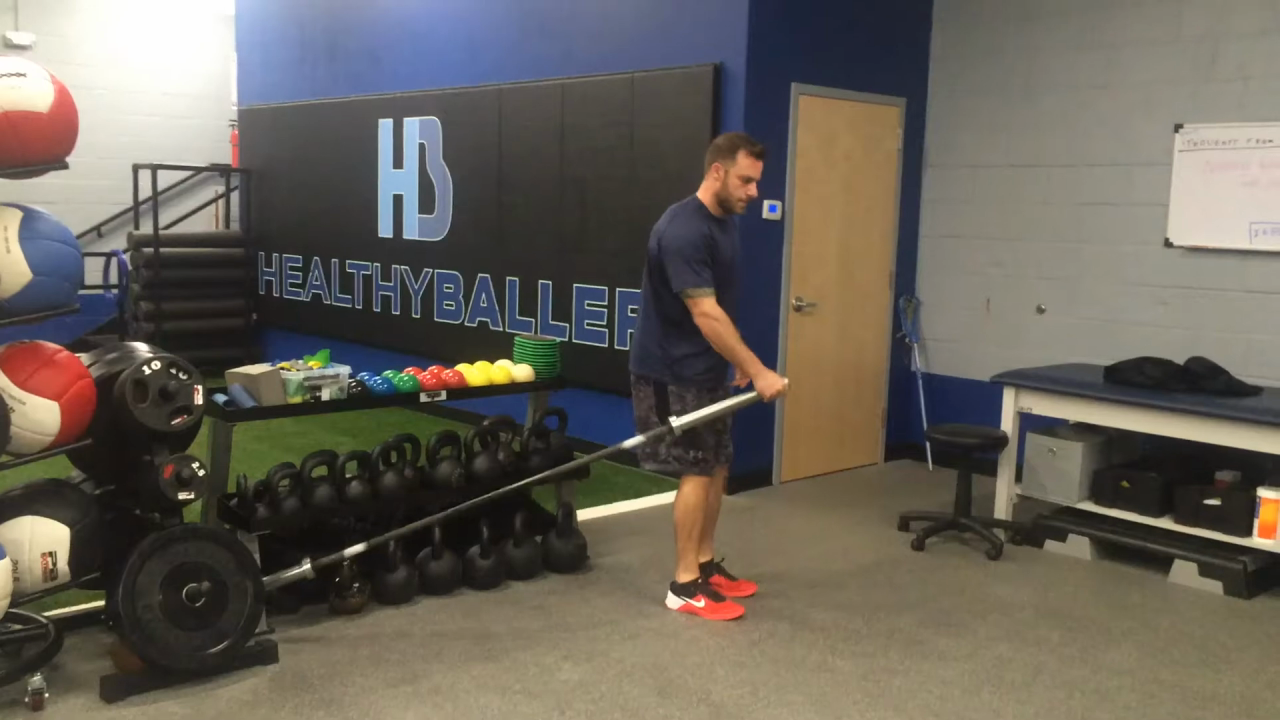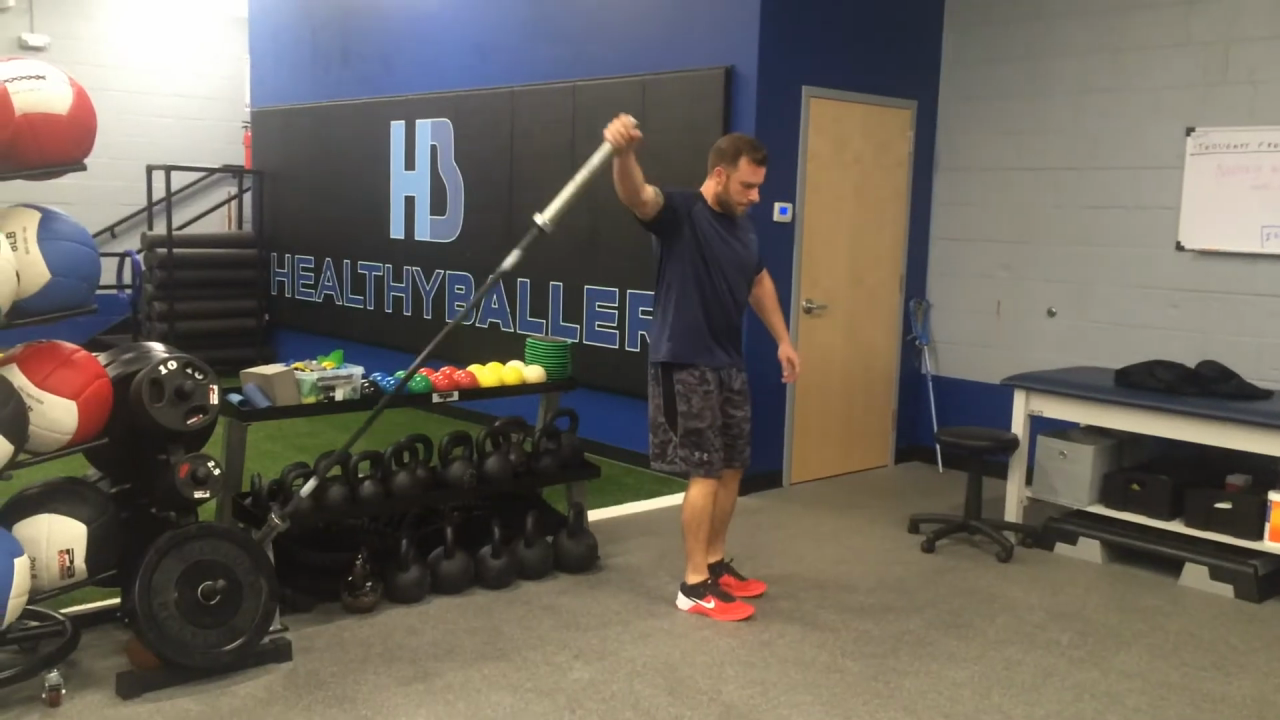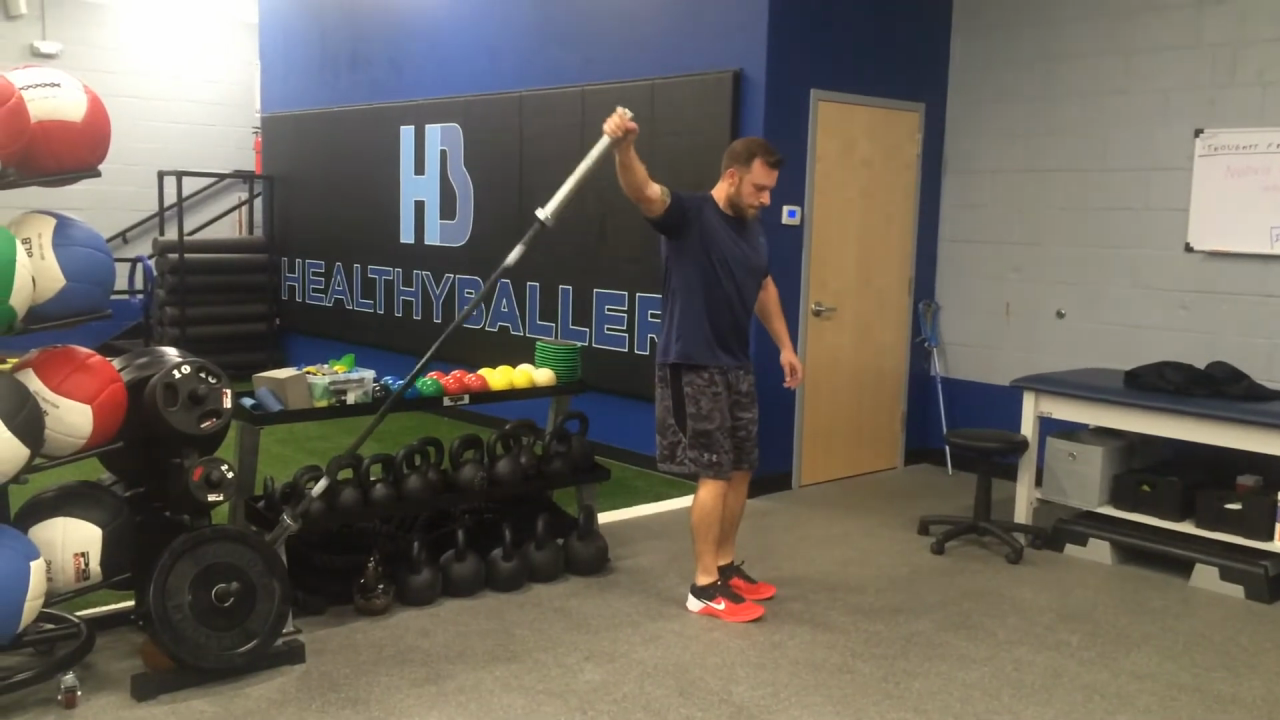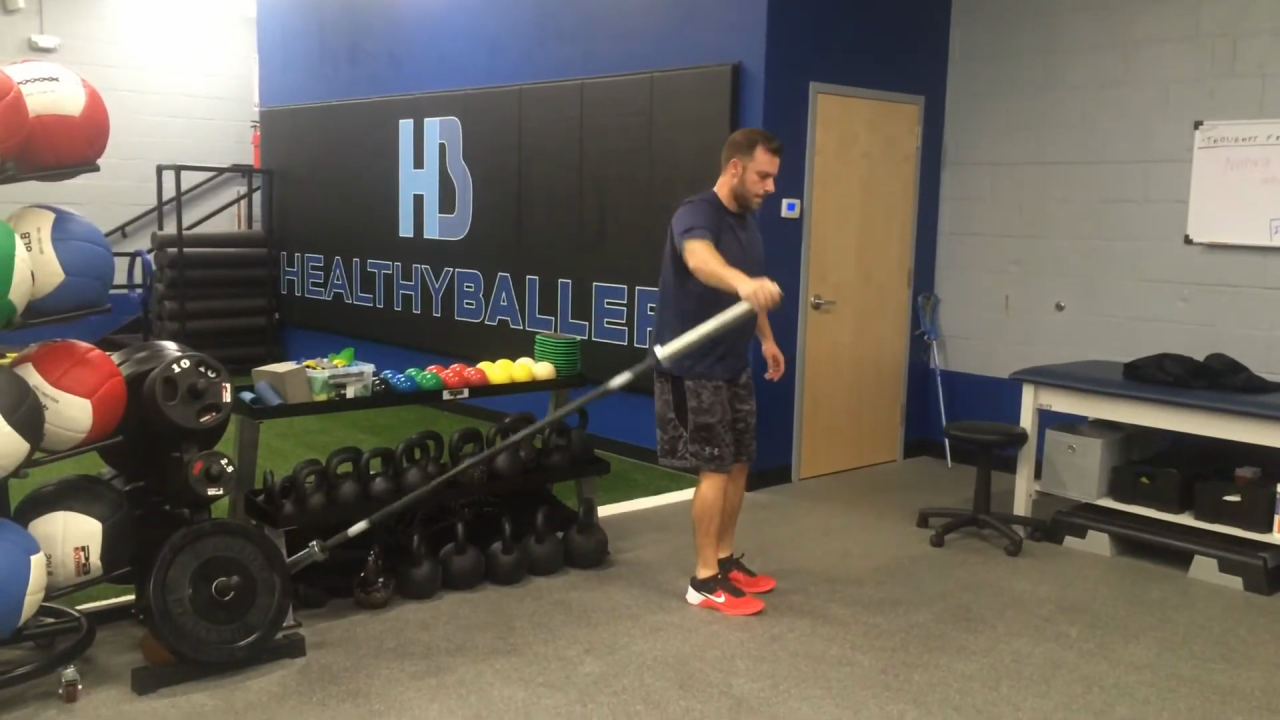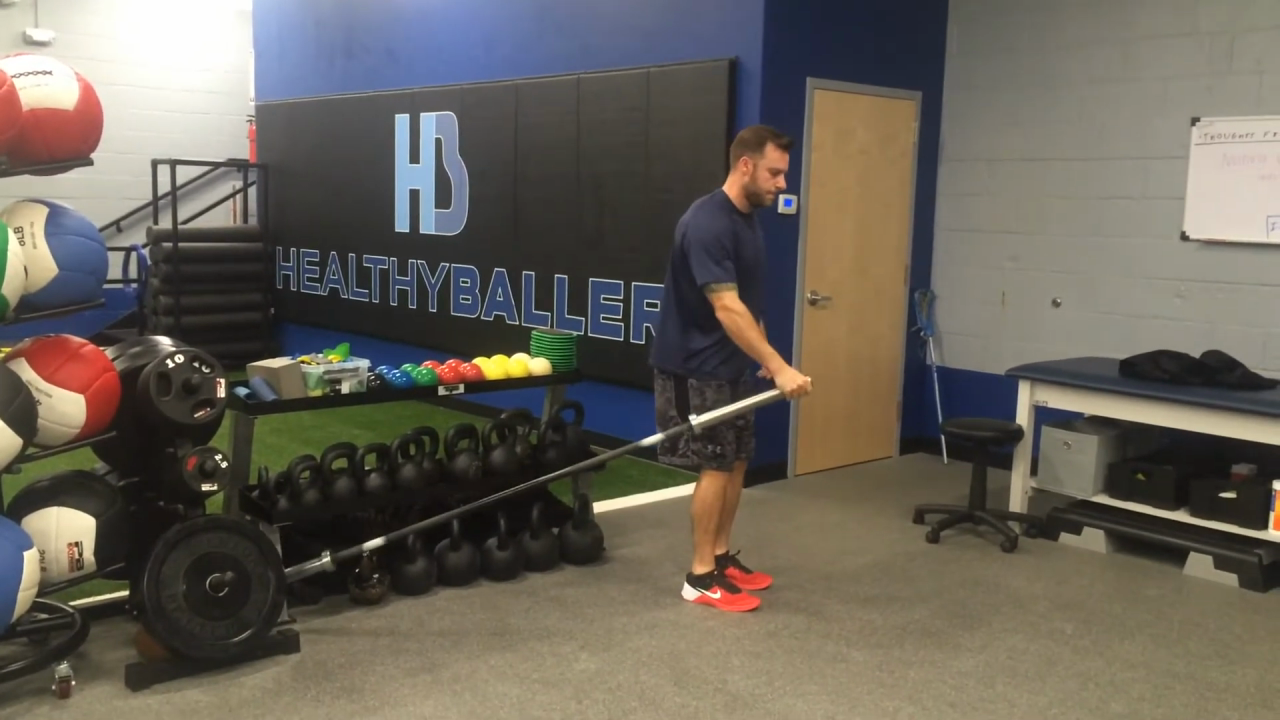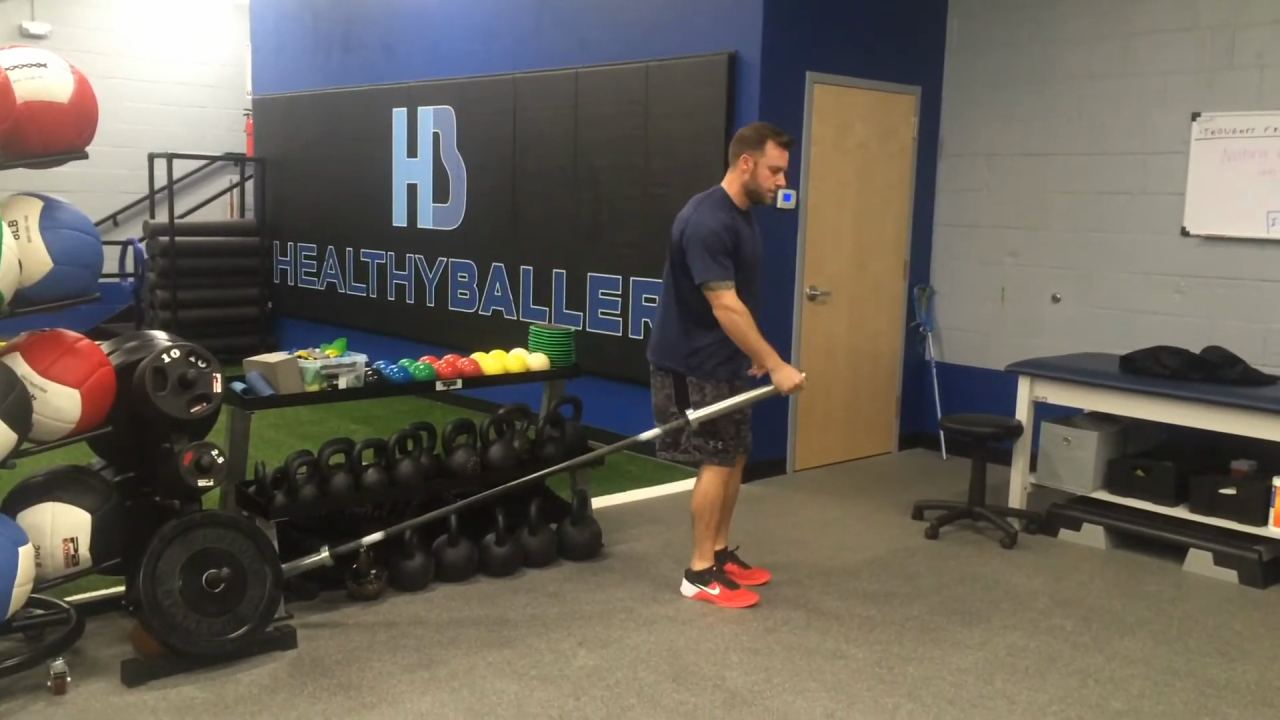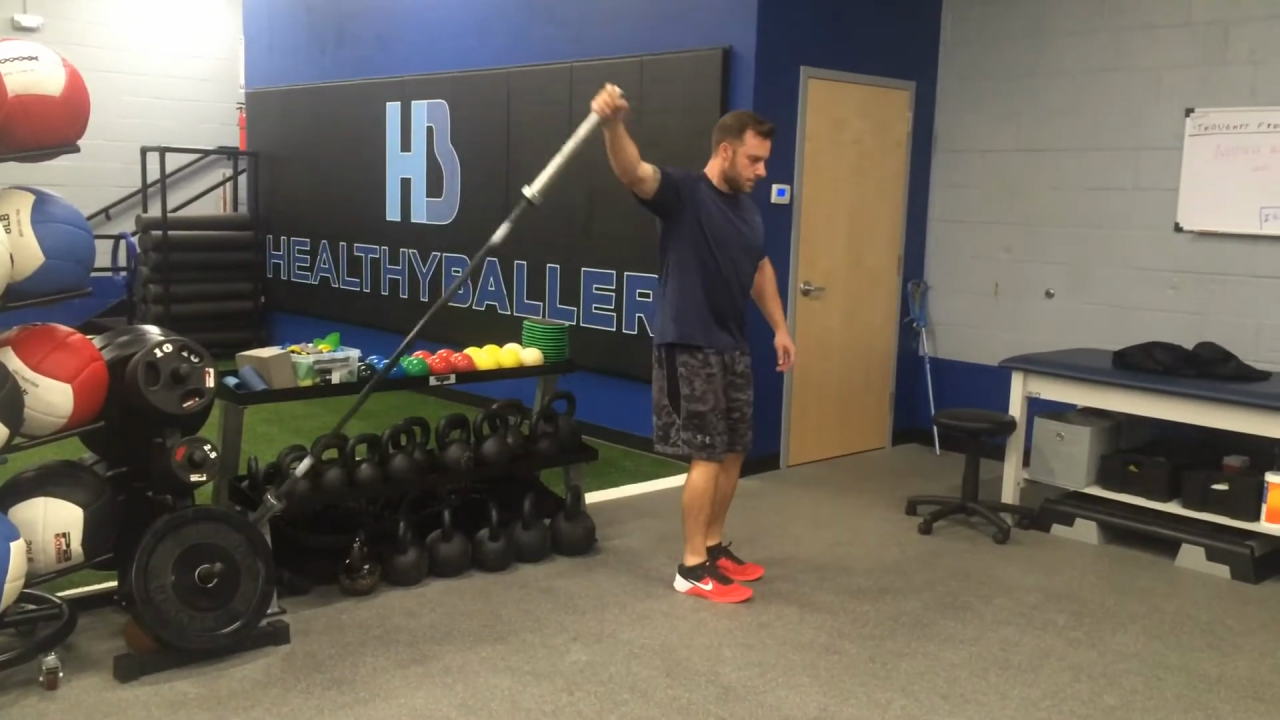
dt=0.7s
person 1, frame 1
left shoulder: (725, 221)
right shoulder: (684, 229)
right elbow: (705, 313)
left wrist: (739, 361)
right wrist: (757, 371)
left hip: (707, 368)
right hip: (672, 370)
left knee: (716, 467)
right knee: (696, 470)
left ankle: (705, 564)
right ankle: (685, 584)
person 1, frame 2
left shoulder: (741, 225)
right shoulder: (679, 211)
left elbow: (758, 282)
right elbow: (635, 196)
left wrist: (782, 339)
right wrist: (623, 152)
left hip: (728, 365)
right hip: (685, 365)
left knee: (731, 469)
right knee: (705, 472)
left ankle: (715, 564)
right ankle: (694, 584)
person 1, frame 3
left shoulder: (752, 229)
right shoulder: (689, 213)
left elbow: (763, 288)
right elbow: (642, 193)
left wrist: (786, 345)
right wrist: (623, 147)
left hip: (737, 367)
right hip: (693, 367)
left knee: (740, 470)
right knee: (714, 473)
left ankle: (726, 566)
right ankle: (703, 587)
person 1, frame 4
left shoulder: (748, 219)
right shoulder: (698, 214)
right elbow: (699, 257)
left wrist: (766, 338)
right wrist: (744, 282)
left hip: (733, 365)
right hip: (696, 368)
left knee: (738, 464)
right knee: (715, 468)
left ankle: (725, 559)
right ankle: (705, 579)
person 1, frame 5
left shoulder: (746, 217)
right shoulder: (708, 223)
right elbow: (727, 308)
left wrist: (761, 357)
right wrist: (779, 367)
left hip: (731, 365)
right hip: (697, 366)
left knee: (735, 463)
right knee: (715, 466)
left ankle: (721, 556)
right ankle: (700, 576)
person 1, frame 6
left shoulder: (742, 214)
right shoulder: (708, 220)
right elbow: (725, 306)
left wrist: (754, 356)
right wrist: (775, 365)
left hip: (723, 359)
right hip: (691, 362)
left knee: (734, 458)
right knee: (717, 461)
left ankle: (720, 552)
right ankle: (700, 572)
person 1, frame 7
left shoulder: (747, 206)
right shoulder: (684, 193)
left elbow: (760, 270)
right elbow: (633, 173)
left wrist: (780, 328)
right wrist: (612, 124)
left hip: (732, 347)
right hip: (689, 348)
left knee: (733, 453)
right knee: (707, 456)
left ankle: (714, 547)
right ankle: (692, 567)
